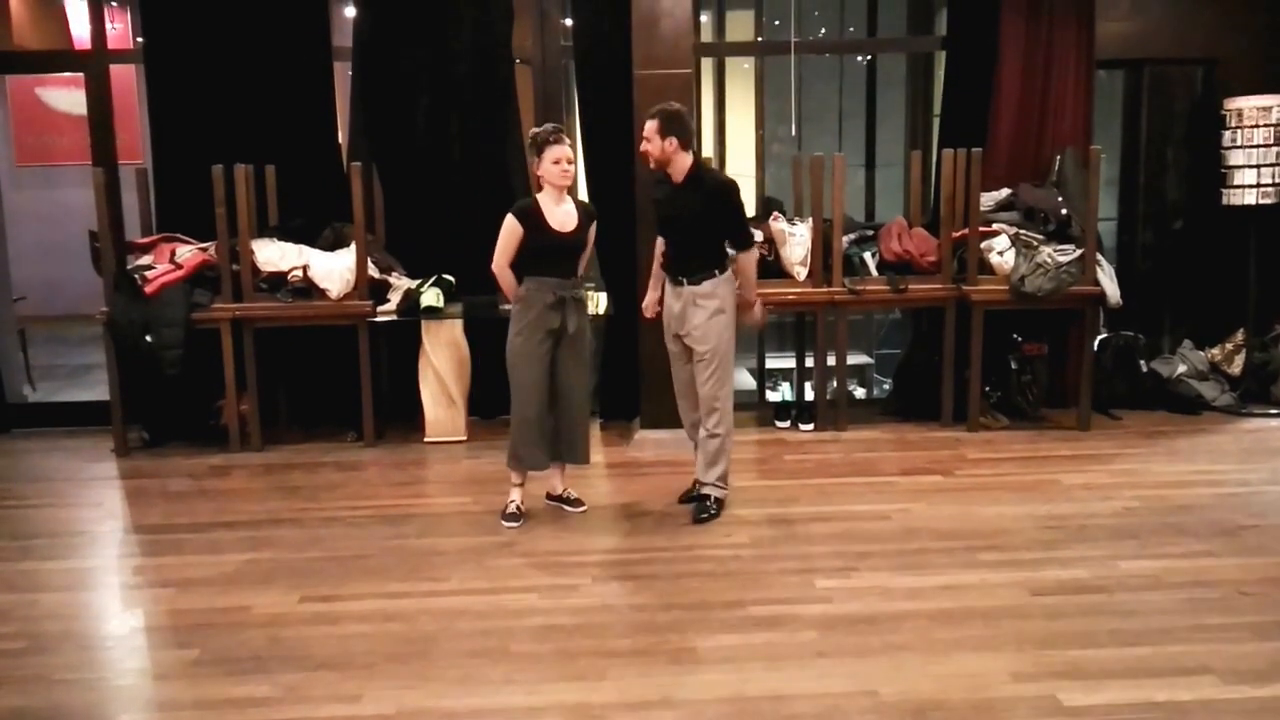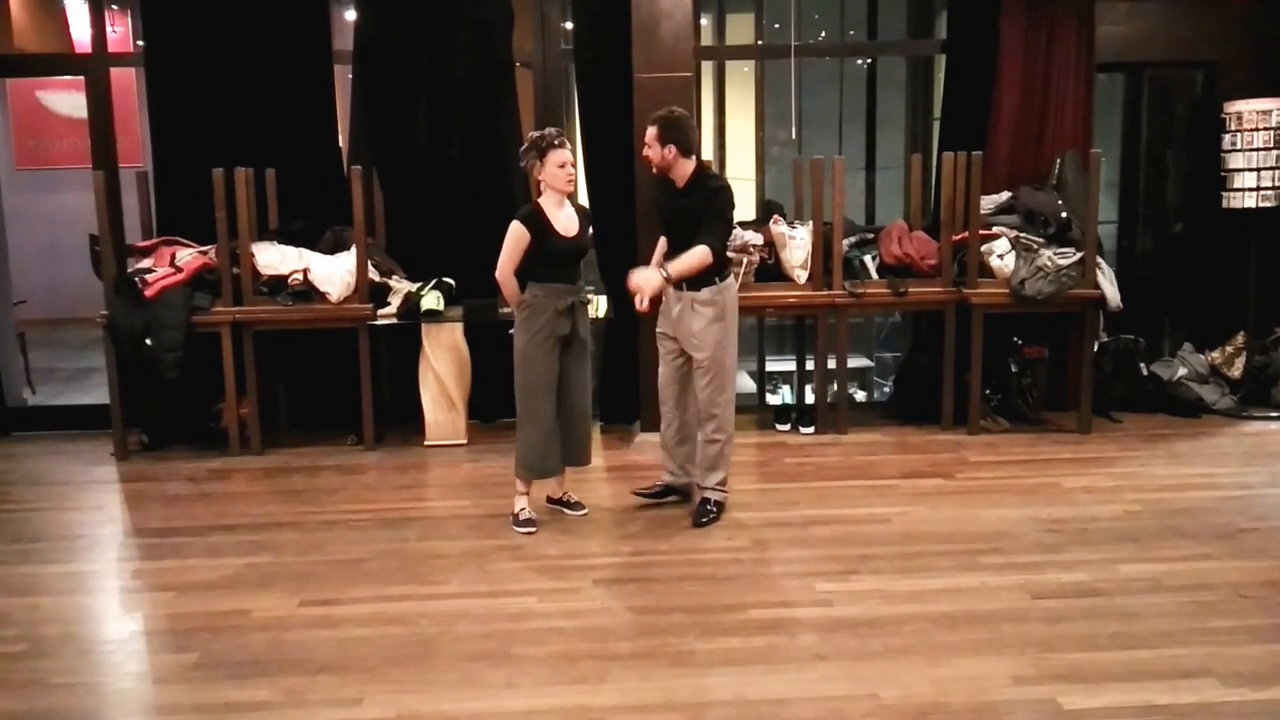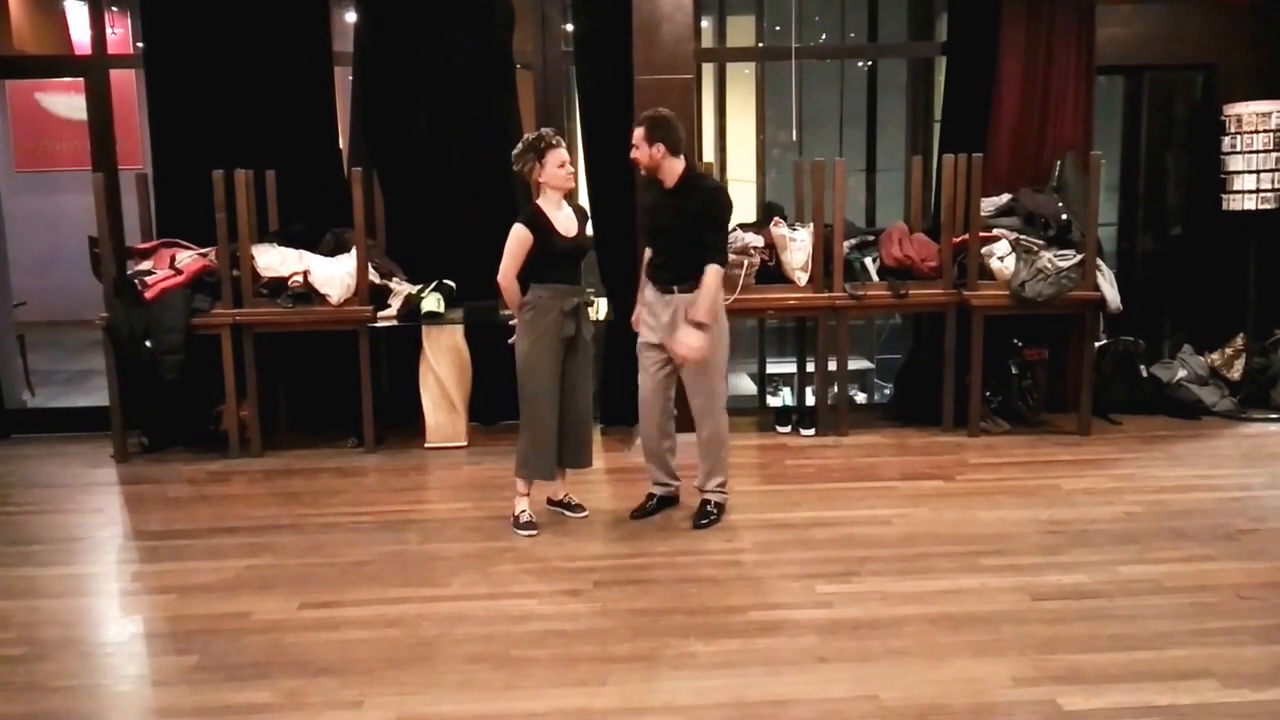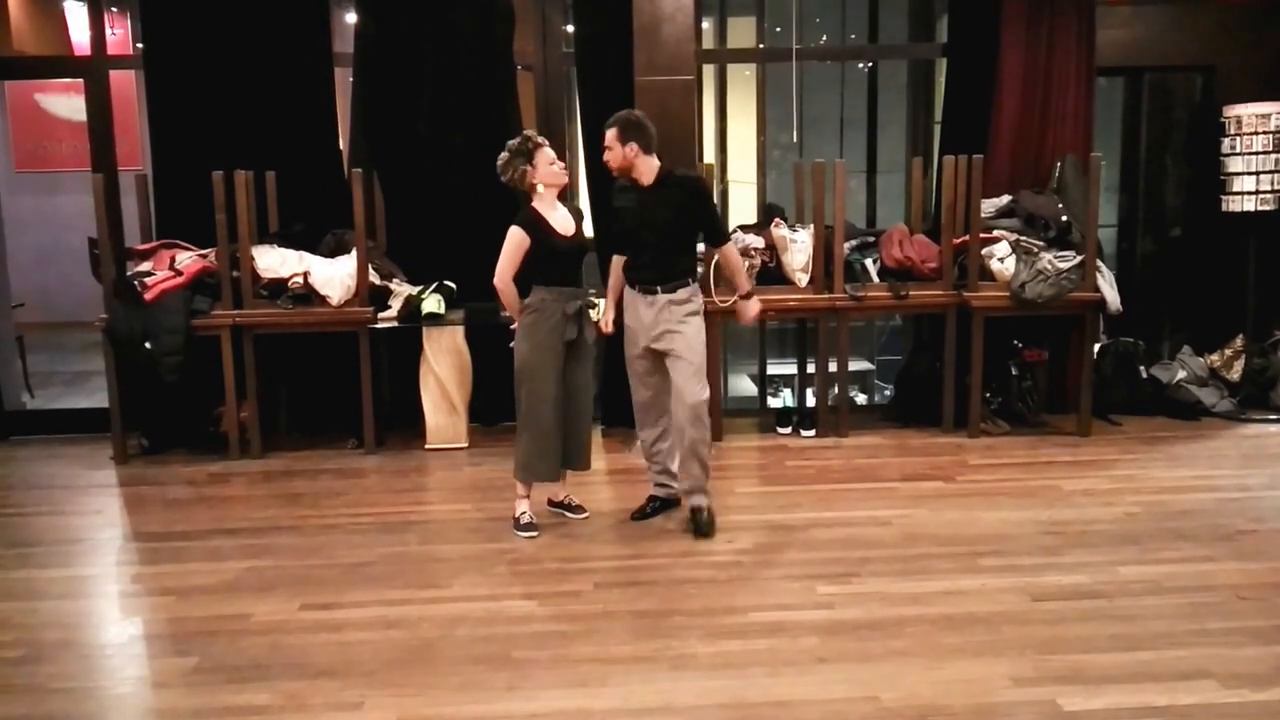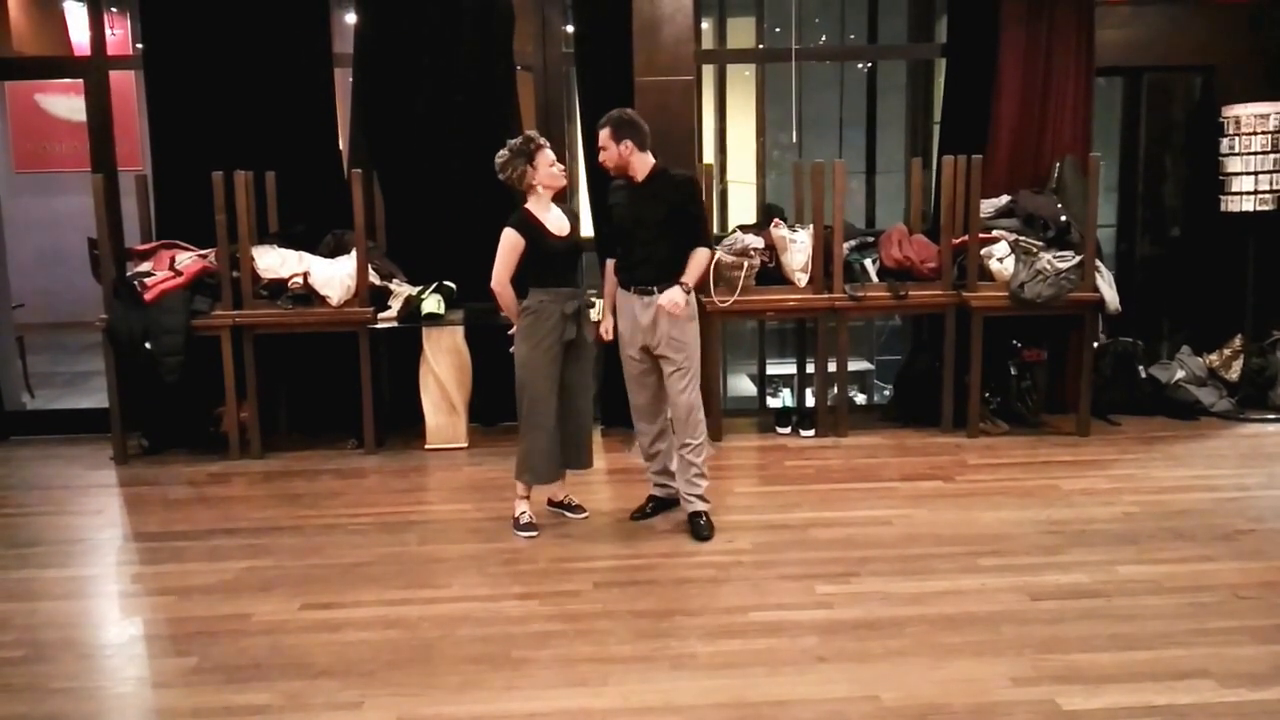
dt=0.4s
person 1, frame 1
left shoulder: (717, 187)
right shoulder: (661, 186)
left elbow: (743, 247)
left wrist: (750, 298)
right wrist: (654, 287)
left hip: (710, 293)
right hip: (674, 293)
left knee: (713, 395)
right knee: (686, 394)
left ankle: (713, 486)
right ankle: (705, 474)
person 1, frame 2
left shoulder: (715, 191)
right shoulder: (665, 185)
left elbow: (708, 249)
left wrist: (662, 275)
right wrist: (652, 276)
left hip: (709, 297)
right hip: (676, 296)
left knee: (713, 400)
right knee: (671, 394)
left ankle: (712, 490)
right ankle: (677, 478)
person 1, frame 3
left shoulder: (709, 194)
right shoulder: (649, 190)
left elbow: (715, 264)
left wrist: (698, 325)
right wrist: (641, 301)
left hip: (695, 303)
right hip: (655, 302)
left knee: (707, 405)
right knee: (651, 403)
left ankle: (713, 492)
right ankle: (663, 487)
person 1, frame 4
left shoulder: (688, 187)
right shoulder: (621, 193)
left elbow: (721, 242)
left wrist: (746, 293)
right wrist: (610, 305)
left hip: (679, 303)
right hip: (636, 304)
left knee: (691, 401)
right knee: (648, 405)
left ankle: (697, 498)
right ankle: (664, 487)
person 1, frame 5
left shoulder: (681, 186)
right shoulder: (616, 193)
left elbow: (702, 246)
left wrist: (683, 287)
right wrist: (607, 311)
left hip: (670, 304)
right hip: (629, 305)
left knee: (686, 406)
right knee: (645, 407)
left ankle: (695, 501)
right ankle: (663, 487)
person 2, frame 1
left shoulder: (586, 213)
right shoulder: (524, 212)
right elbow: (500, 266)
right wrist: (525, 301)
left hip: (573, 309)
right hip: (533, 311)
left knee: (572, 398)
right knee: (529, 400)
left ankle: (557, 484)
right ankle: (516, 490)
person 2, frame 2
left shoulder: (583, 216)
right shoulder: (529, 218)
right elbow: (504, 273)
right wrist: (525, 310)
left hip: (575, 314)
right hip: (539, 317)
left knee: (575, 403)
right knee: (537, 407)
left ankle: (558, 488)
right ankle: (522, 498)
person 2, frame 3
left shoulder: (579, 214)
right shoulder: (530, 220)
right elbow: (506, 277)
right wrist: (524, 316)
left hip: (576, 315)
right hip: (543, 317)
left knee: (575, 404)
right knee: (539, 407)
left ankle: (558, 490)
right ankle: (522, 500)
person 2, frame 4
left shoulder: (574, 214)
right shoulder: (527, 221)
right elbow: (502, 280)
left wrist: (579, 309)
right wrist: (522, 319)
left hip: (577, 317)
right hip: (544, 319)
left knee: (575, 405)
right knee: (538, 409)
left ankle: (558, 491)
right ankle: (522, 501)
person 2, frame 5
left shoulder: (568, 215)
right shoulder: (521, 223)
right elbow: (499, 283)
left wrist: (576, 308)
right wrist: (520, 321)
left hip: (576, 317)
right hip: (542, 320)
left knee: (574, 405)
right knee: (538, 410)
left ankle: (558, 491)
right ankle: (522, 502)
